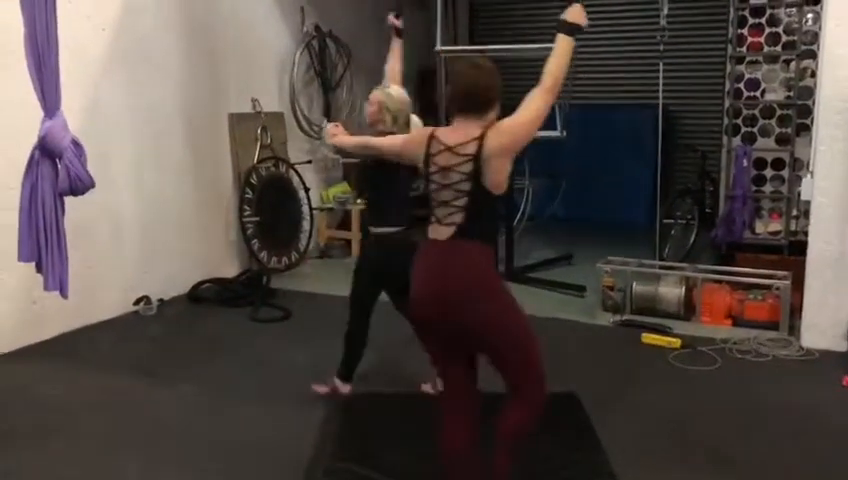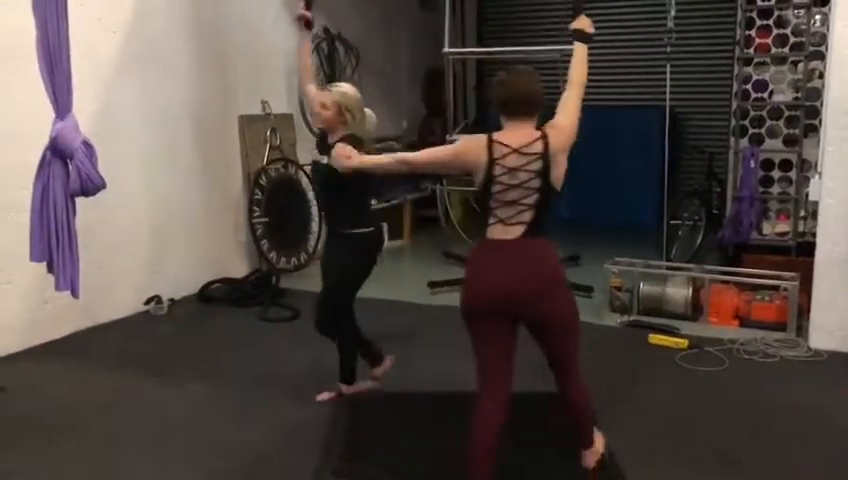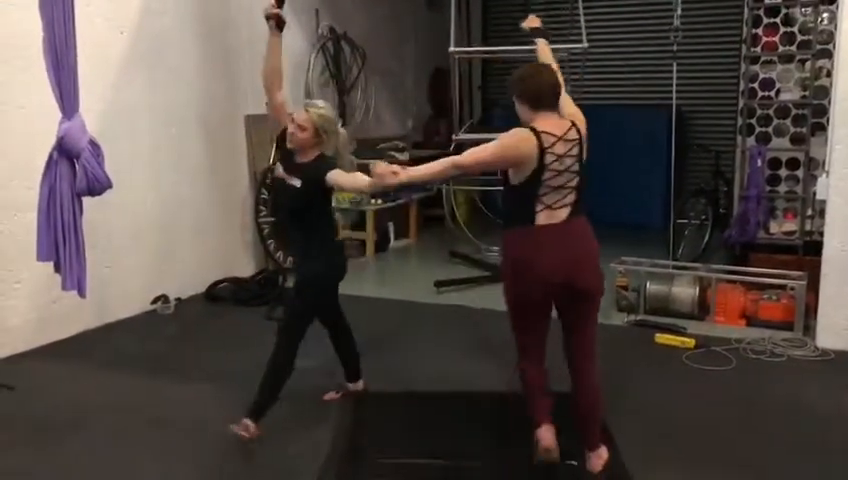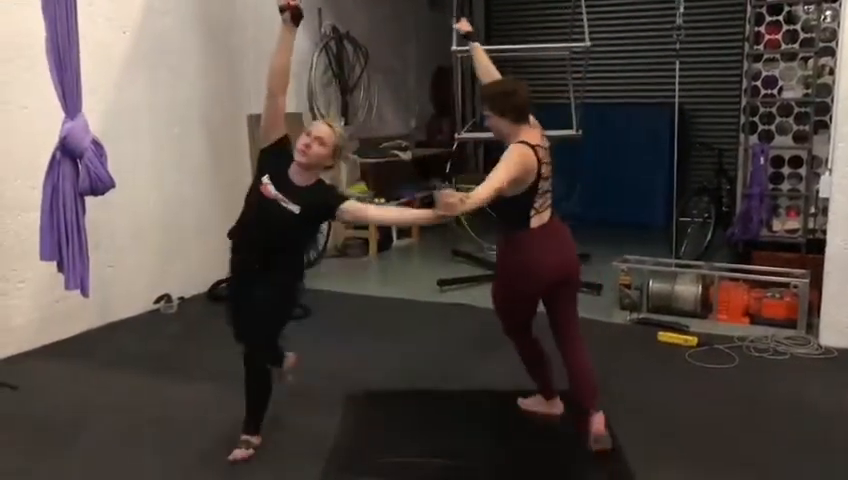
dt=0.3s
person 1, frame 1
left shoulder: (426, 141)
right shoulder: (501, 140)
left elbow: (373, 144)
right elbow: (548, 89)
left wrist: (343, 138)
left hip: (428, 274)
right hip: (472, 277)
left knee: (458, 393)
right knee: (529, 390)
person 1, frame 2
left shoulder: (476, 148)
right shoulder: (556, 141)
left elbow: (408, 160)
right elbow: (574, 90)
left wrist: (358, 162)
right wrist: (581, 38)
left hip: (486, 271)
right hip: (537, 271)
left knee: (492, 388)
right knee: (567, 373)
person 1, frame 3
left shoulder: (519, 141)
right shoulder: (575, 125)
left elbow: (461, 163)
right elbow: (555, 80)
left wrist: (405, 176)
right wrist: (540, 36)
left hip: (530, 254)
right hip: (580, 249)
left knee: (532, 349)
right knee: (582, 356)
left ankle: (545, 429)
right ankle: (593, 449)
person 1, frame 4
left shoulder: (519, 155)
right shoulder: (535, 132)
left elbow: (493, 184)
right elbow: (494, 81)
left wrist: (464, 202)
right wrist: (471, 40)
left hip: (523, 258)
right hip: (558, 248)
left knee: (519, 332)
right knee: (569, 337)
left ankle: (549, 398)
right ankle: (595, 416)
person 2, frame 1
right shoulder: (381, 138)
right elbow: (391, 82)
right wrist: (397, 38)
left hip: (389, 243)
right hip: (384, 240)
left knee: (403, 310)
right knee: (359, 310)
left ankle: (438, 377)
right ankle: (343, 380)
person 2, frame 2
left shoulder: (353, 146)
right shoulder: (326, 139)
left elbow: (353, 165)
right elbow: (307, 81)
left hip: (358, 242)
right hip: (338, 240)
left knee: (329, 318)
right knee: (337, 313)
left ankle: (377, 361)
right ankle: (348, 382)
person 2, frame 3
left shoulder: (323, 169)
right shoulder: (286, 150)
left elbow: (353, 181)
right elbow: (272, 86)
left wrist: (380, 182)
left hip: (323, 259)
right hip: (306, 256)
left knee: (287, 335)
right knee: (329, 316)
left ankle: (253, 418)
right ankle: (354, 380)
person 2, frame 4
left shoulder: (322, 197)
right shoulder: (275, 156)
left elbow: (378, 213)
right elbow: (275, 90)
left wrist: (434, 214)
left hip: (278, 279)
right hip: (244, 262)
left knee: (254, 352)
right knee: (243, 327)
left ankle: (251, 433)
right ankle: (280, 358)
